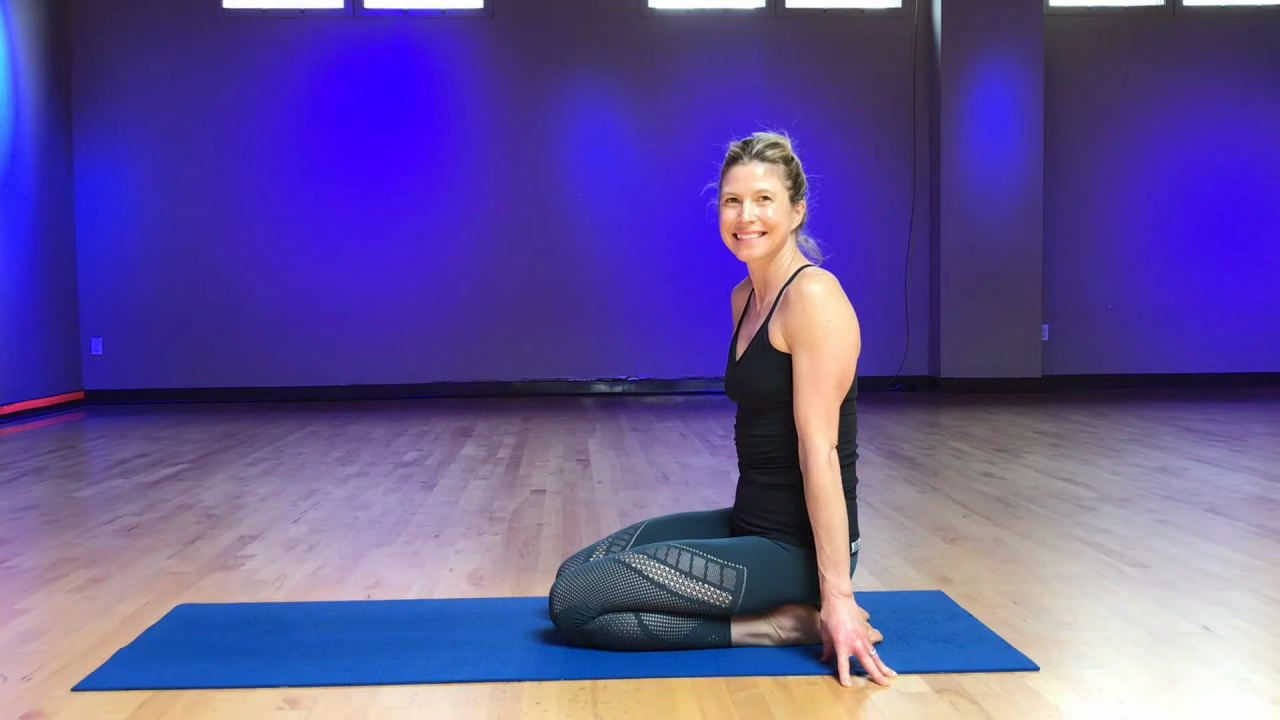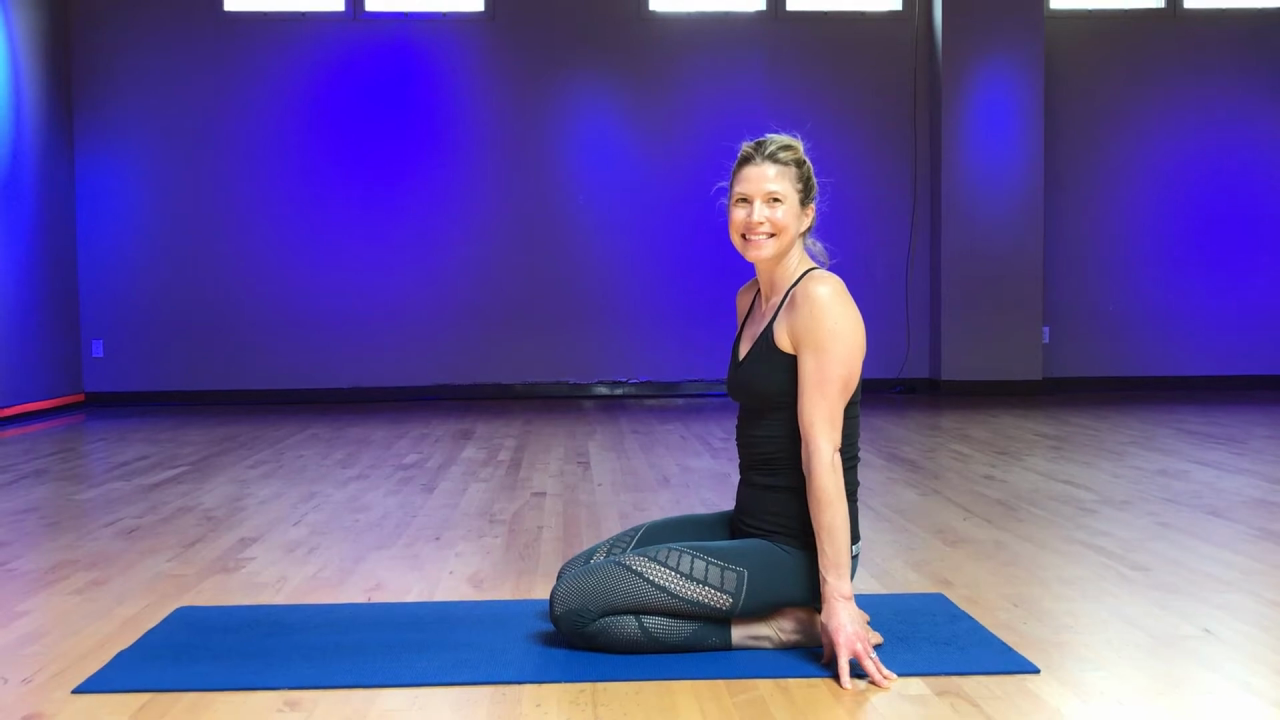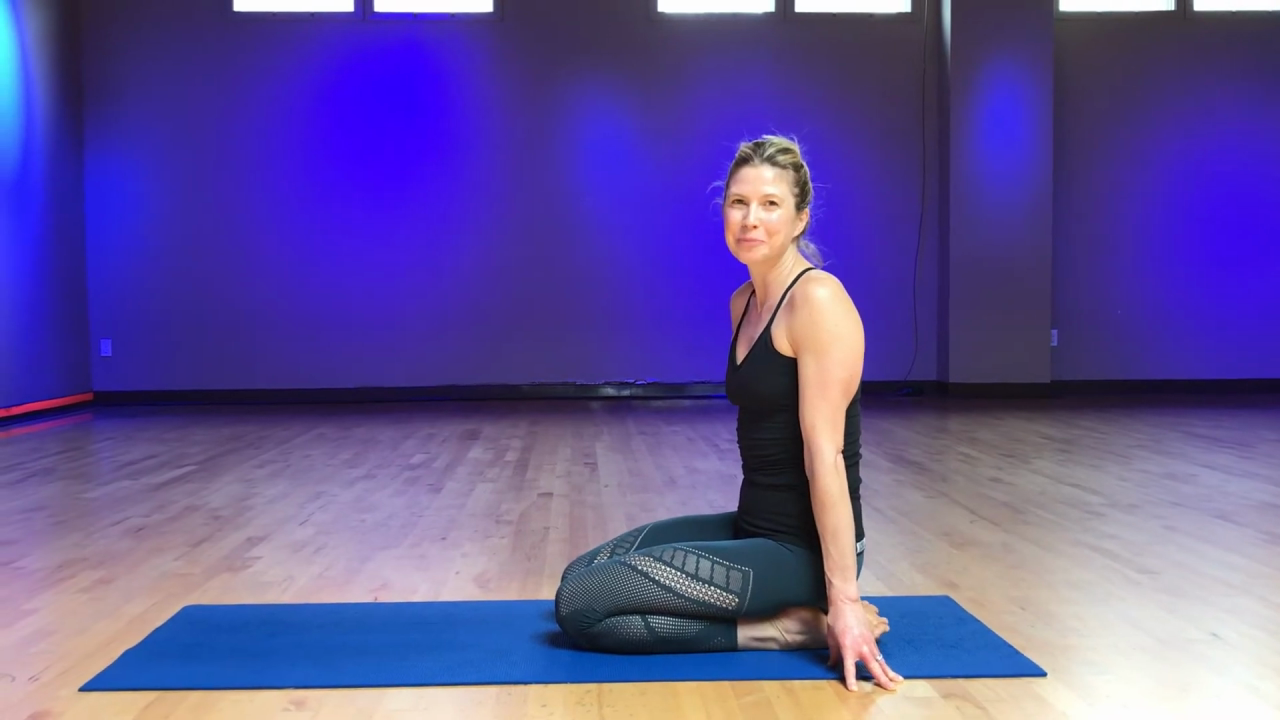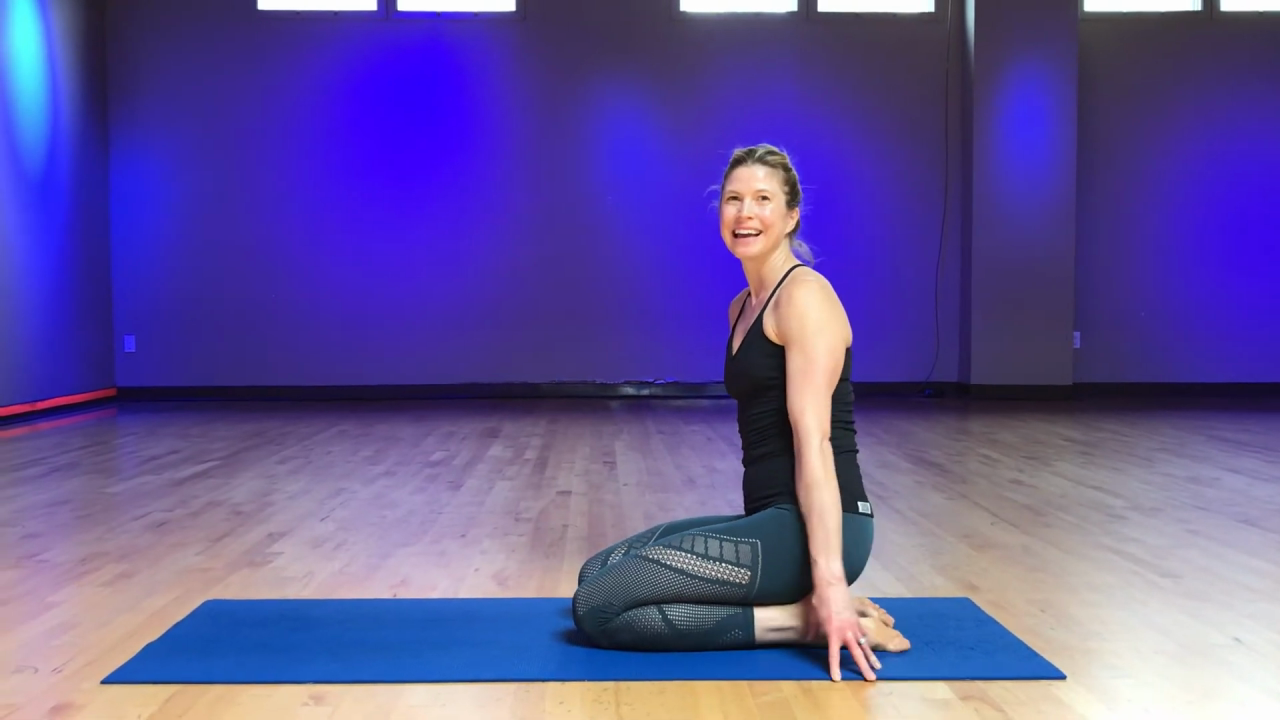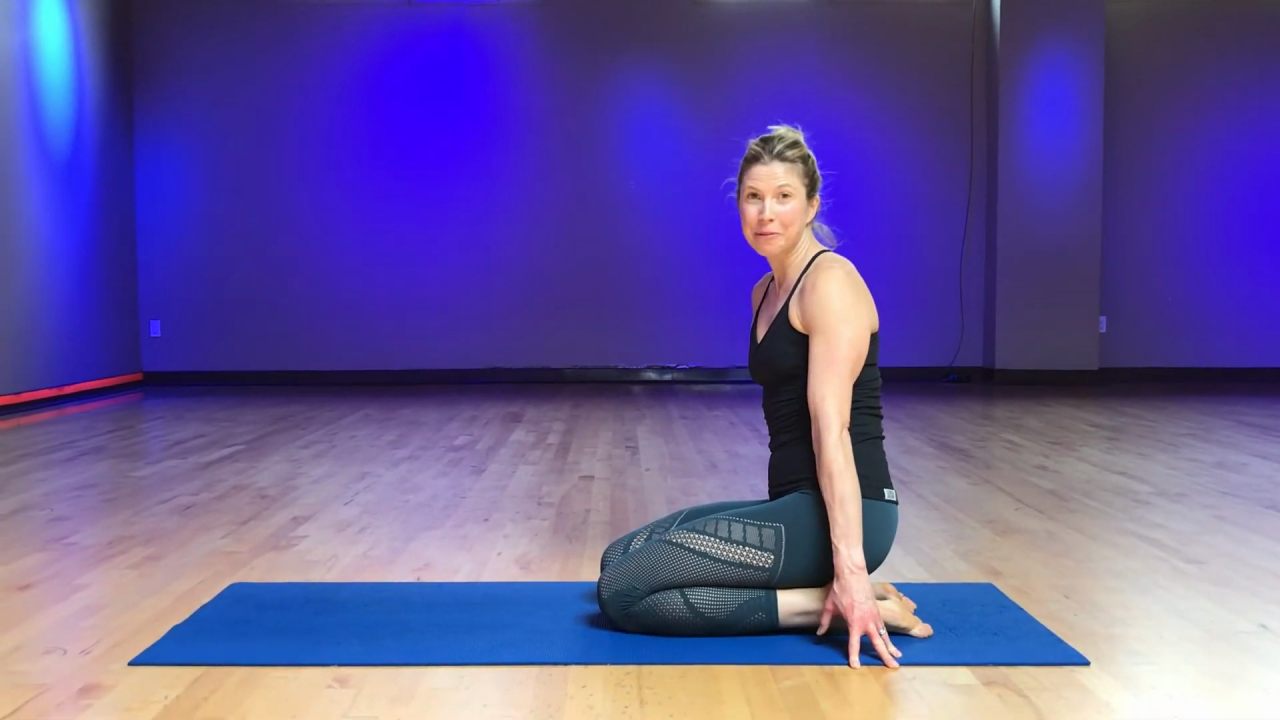
dt=1s
person 1, frame 1
left shoulder: (813, 297)
right shoulder: (744, 296)
left elbow: (818, 448)
left wrist: (836, 593)
left hip: (795, 544)
right hip: (750, 522)
left knee: (574, 600)
right knee: (576, 572)
left ankle: (785, 622)
right ankle: (778, 612)
person 1, frame 2
left shoulder: (819, 298)
right shoulder: (749, 298)
left elbow: (822, 450)
left wrist: (836, 595)
left hip: (796, 546)
right hip: (751, 525)
left knee: (574, 602)
right knee: (575, 575)
left ankle: (788, 624)
right ankle: (777, 615)
person 1, frame 3
left shoulder: (817, 300)
right shoulder: (743, 301)
left elbow: (825, 453)
left wrist: (842, 597)
left hip: (799, 547)
right hip: (755, 525)
left knee: (580, 603)
right knee: (580, 575)
left ankle: (789, 624)
right ankle: (780, 613)
person 1, frame 4
left shoulder: (804, 295)
right shoulder: (743, 305)
left elbow: (814, 440)
left wrist: (828, 574)
left hip: (806, 528)
right hip: (772, 519)
left knee: (596, 605)
right knee: (597, 573)
left ankle: (804, 618)
right ankle: (795, 605)
person 1, frame 5
left shoulder: (830, 281)
right shoulder: (766, 291)
left elbow: (832, 429)
left wrist: (849, 566)
left hip: (836, 513)
right hip: (799, 505)
left knee: (622, 589)
right knee: (620, 558)
left ankle: (839, 601)
right ankle: (822, 592)
